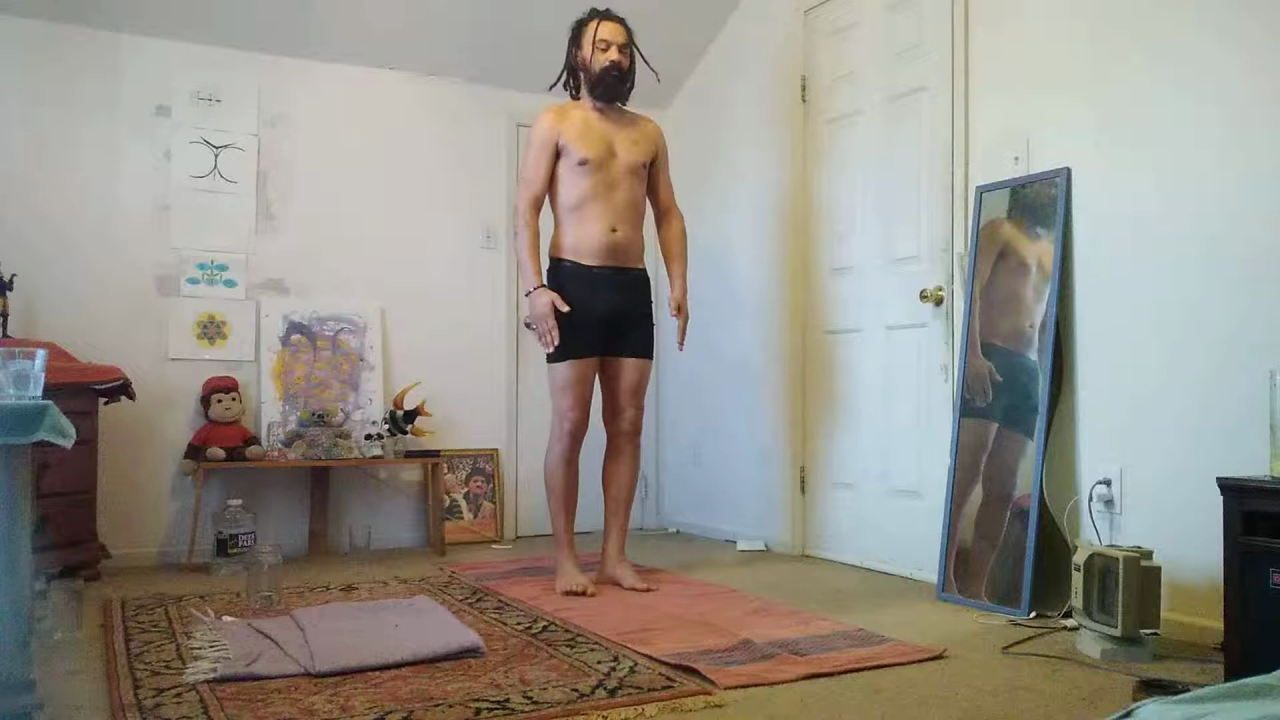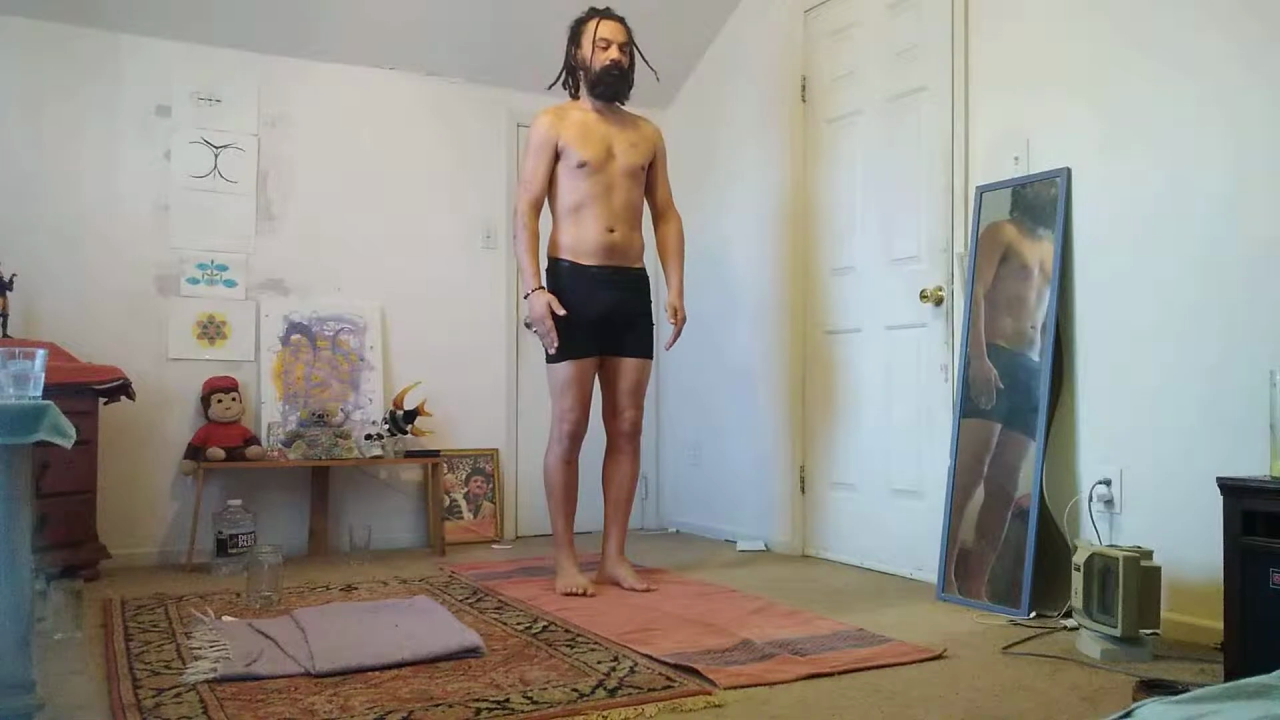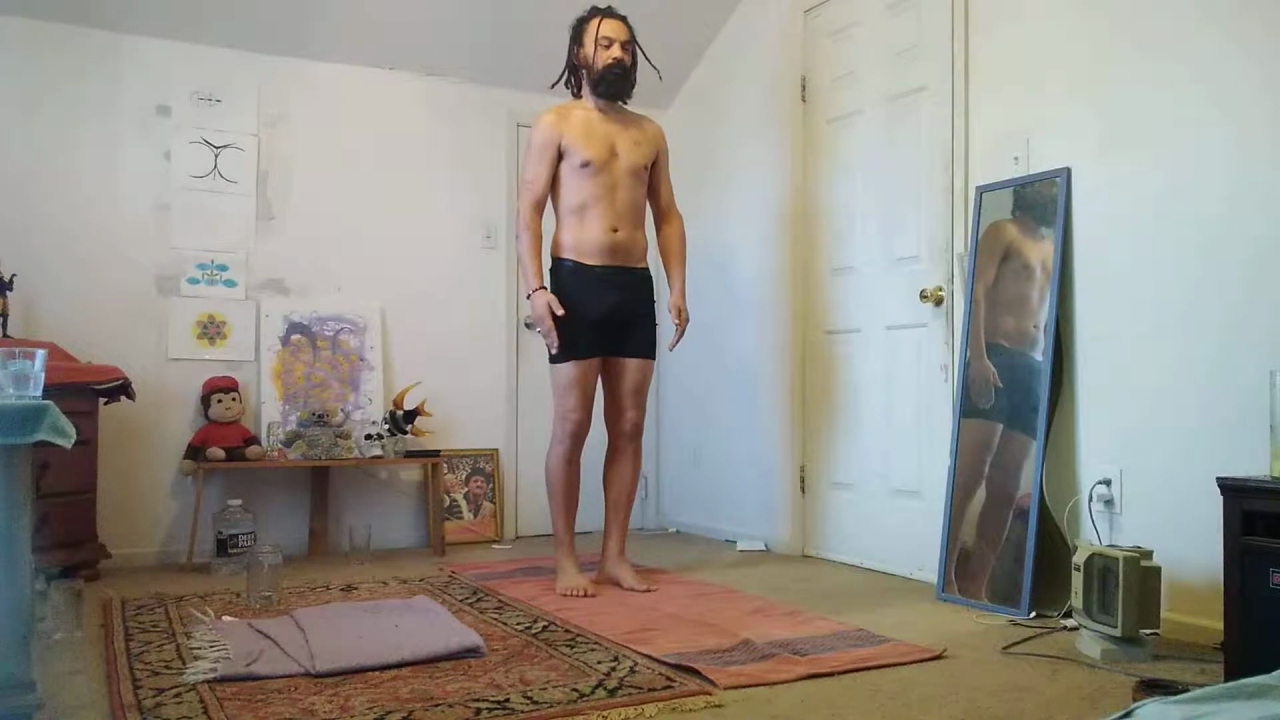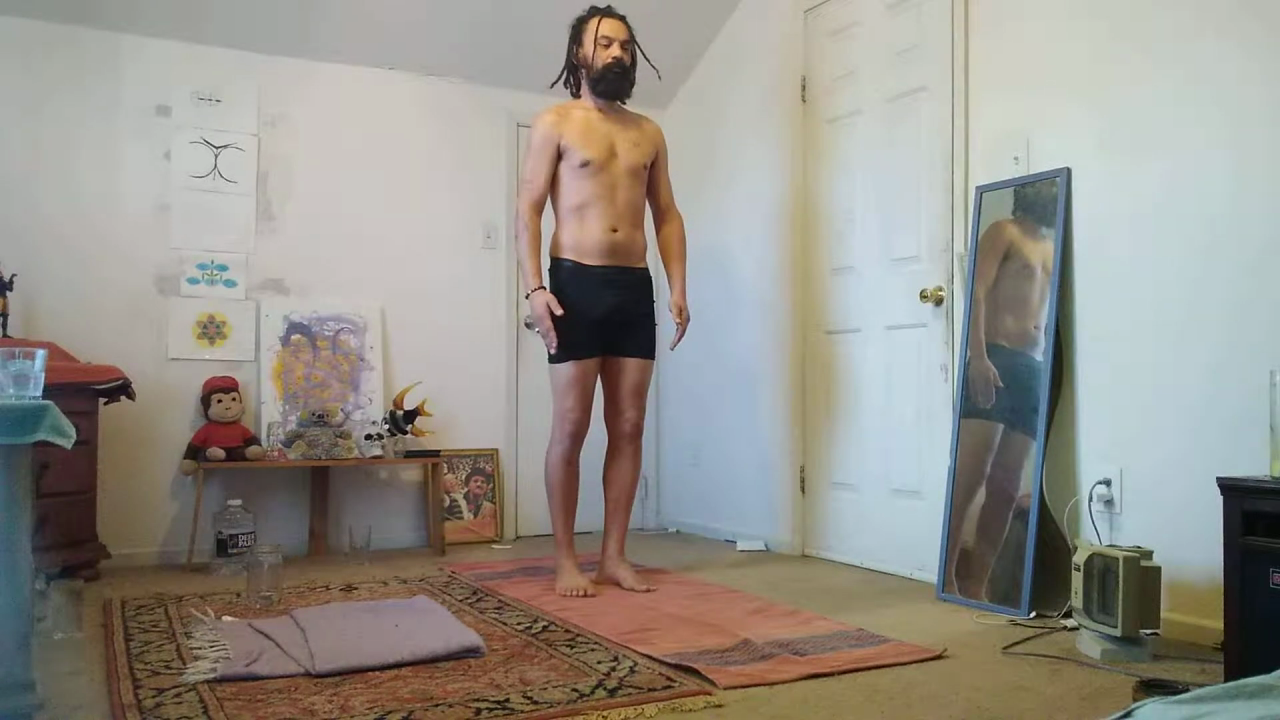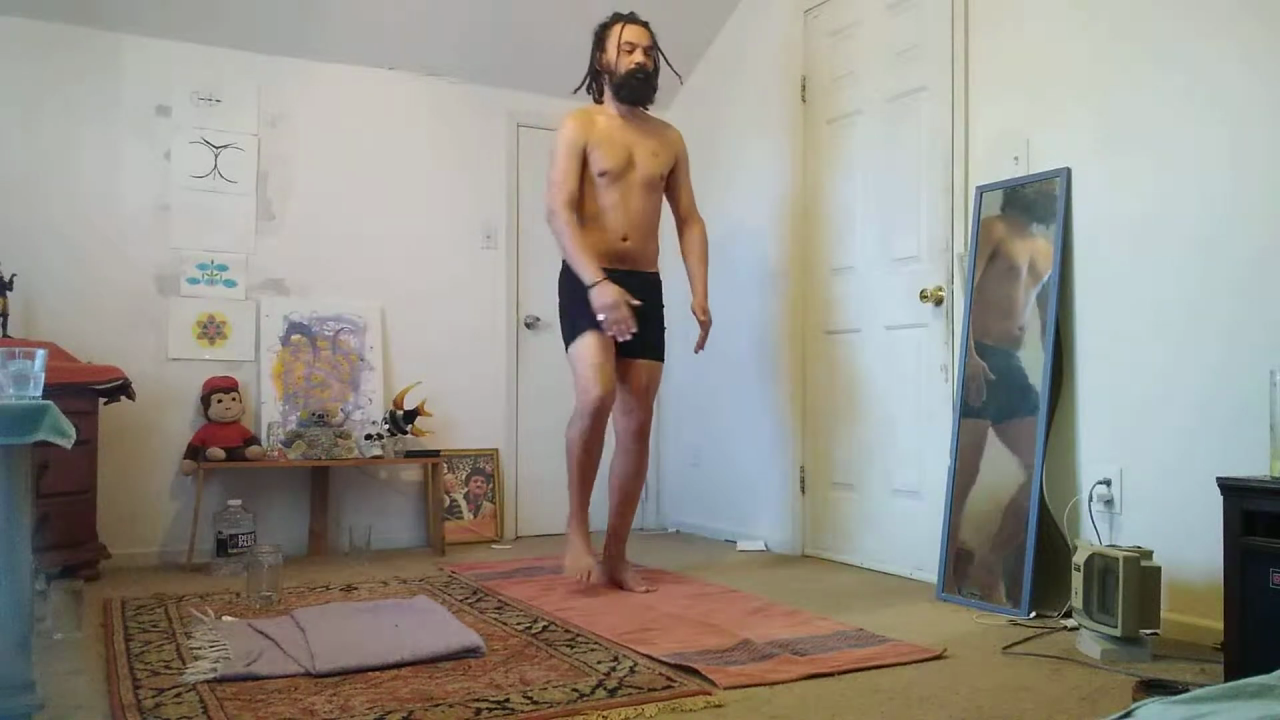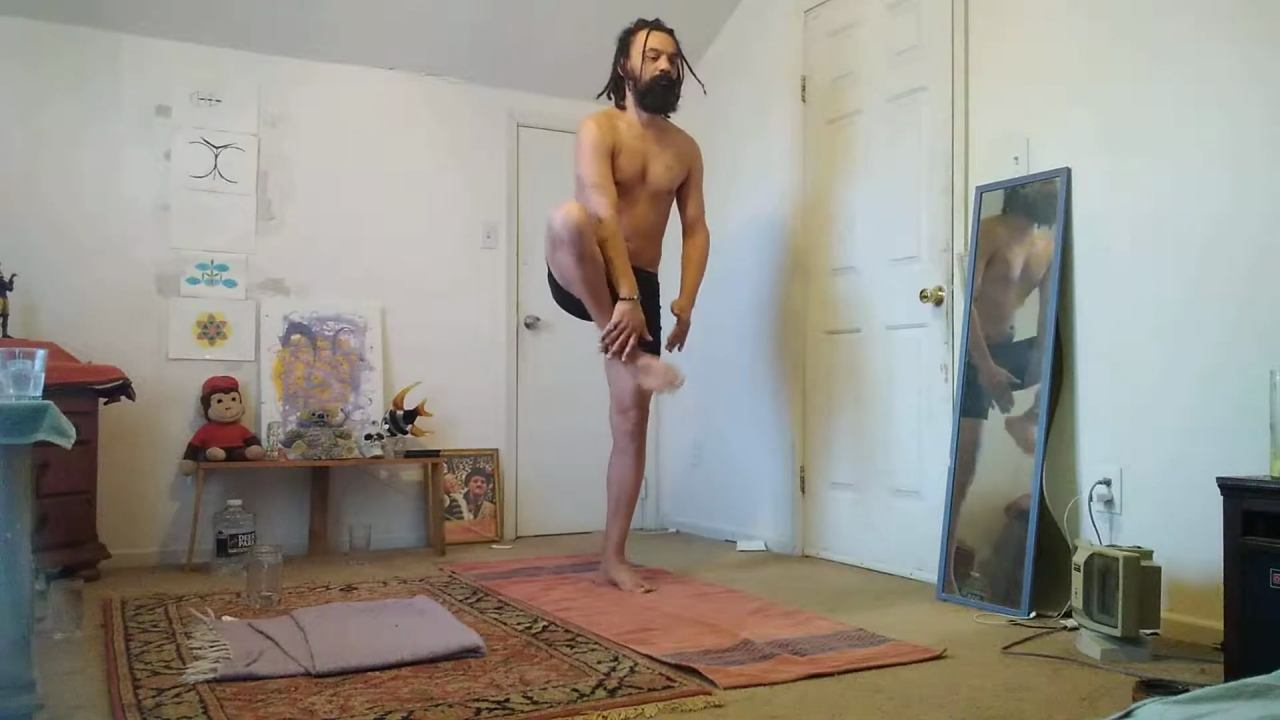
dt=0.7s
person 1, frame 1
left shoulder: (649, 132)
right shoulder: (554, 123)
left elbow: (668, 214)
right elbow: (527, 208)
left wrist: (679, 287)
right wrist: (535, 286)
left hip: (634, 287)
right hip: (575, 284)
left knee: (627, 425)
right knee: (570, 426)
left ankle: (614, 554)
right ankle: (565, 558)
person 1, frame 2
left shoulder: (647, 134)
right shoulder: (553, 124)
left elbow: (666, 215)
right elbow: (527, 210)
left wrist: (676, 289)
right wrist: (534, 288)
left hip: (633, 288)
right hip: (574, 284)
left knee: (627, 426)
right knee: (569, 427)
left ankle: (614, 555)
right ankle: (566, 559)
person 1, frame 3
left shoulder: (650, 133)
right shoulder: (555, 124)
left elbow: (667, 215)
right elbow: (529, 210)
left wrist: (677, 288)
right wrist: (535, 288)
left hip: (636, 288)
right hip: (577, 283)
left knee: (629, 427)
right knee: (572, 427)
left ankle: (614, 555)
right ankle: (566, 559)
person 1, frame 4
left shoulder: (648, 133)
right shoulder: (555, 123)
left elbow: (667, 215)
right elbow: (528, 210)
left wrist: (678, 288)
right wrist: (535, 287)
left hip: (635, 287)
right hip: (577, 283)
left knee: (628, 427)
right knee: (571, 427)
left ankle: (614, 555)
right ankle: (566, 560)
person 1, frame 5
left shoulder: (669, 139)
right shoulder: (578, 127)
left elbow: (689, 221)
right elbow: (560, 213)
left wrist: (699, 294)
right wrist: (599, 284)
left hip: (644, 287)
right hip: (588, 284)
left knee: (636, 424)
right knee: (596, 396)
left ankle: (614, 555)
right ankle: (578, 527)
person 1, frame 6
left shoulder: (685, 149)
right shoulder: (598, 129)
left elbow: (695, 229)
right elbow: (605, 214)
left wrist: (685, 299)
right wrist: (625, 298)
left hip: (642, 287)
right hip: (585, 280)
left knee: (631, 422)
right knee: (568, 216)
left ankle: (614, 557)
right ankle: (635, 361)
person 2, frame 1
left shoulder: (1051, 250)
right shoulder: (999, 230)
right elbow: (973, 291)
left wrist: (1047, 374)
right wrist: (974, 355)
left hip: (1027, 371)
right hip: (990, 361)
left knee: (1003, 487)
right knee: (965, 475)
left ankle: (975, 585)
right ankle: (944, 577)
person 2, frame 2
left shoulder: (1053, 249)
right shoulder: (1001, 233)
right elbow: (976, 295)
right wrist: (979, 359)
left hip: (1031, 372)
right hip: (992, 363)
left knee: (1004, 487)
right knee: (968, 476)
left ankle: (975, 584)
right ankle: (944, 577)
person 2, frame 3
left shoulder: (1054, 248)
right shoulder: (1002, 232)
left elbow: (1050, 316)
right elbow: (977, 294)
right wrist: (978, 357)
left hip: (1035, 371)
right hip: (995, 362)
left knee: (1006, 487)
right knee: (968, 476)
left ankle: (975, 584)
right ankle: (945, 577)
person 2, frame 4
left shoulder: (1055, 249)
right shoulder: (1003, 233)
right elbow: (976, 293)
right wrist: (978, 358)
left hip: (1034, 371)
right hip: (995, 362)
left knee: (1006, 487)
right knee: (969, 476)
left ankle: (975, 584)
right ankle: (945, 577)
person 2, frame 5
left shoulder: (1047, 251)
right shoulder: (991, 229)
left elbow: (1048, 319)
right wrist: (968, 355)
left hip: (1010, 364)
right hip: (977, 359)
right knee: (963, 474)
left ankle: (990, 573)
right ankle: (945, 578)
person 2, frame 6
left shoulder: (1048, 248)
right shoulder: (990, 232)
left elbow: (1049, 315)
right elbow: (964, 298)
left wrist: (1047, 364)
right wrist: (984, 364)
left hip: (1004, 350)
right hip: (972, 355)
right knee: (963, 467)
left ankle: (1029, 419)
right ankle: (945, 574)
